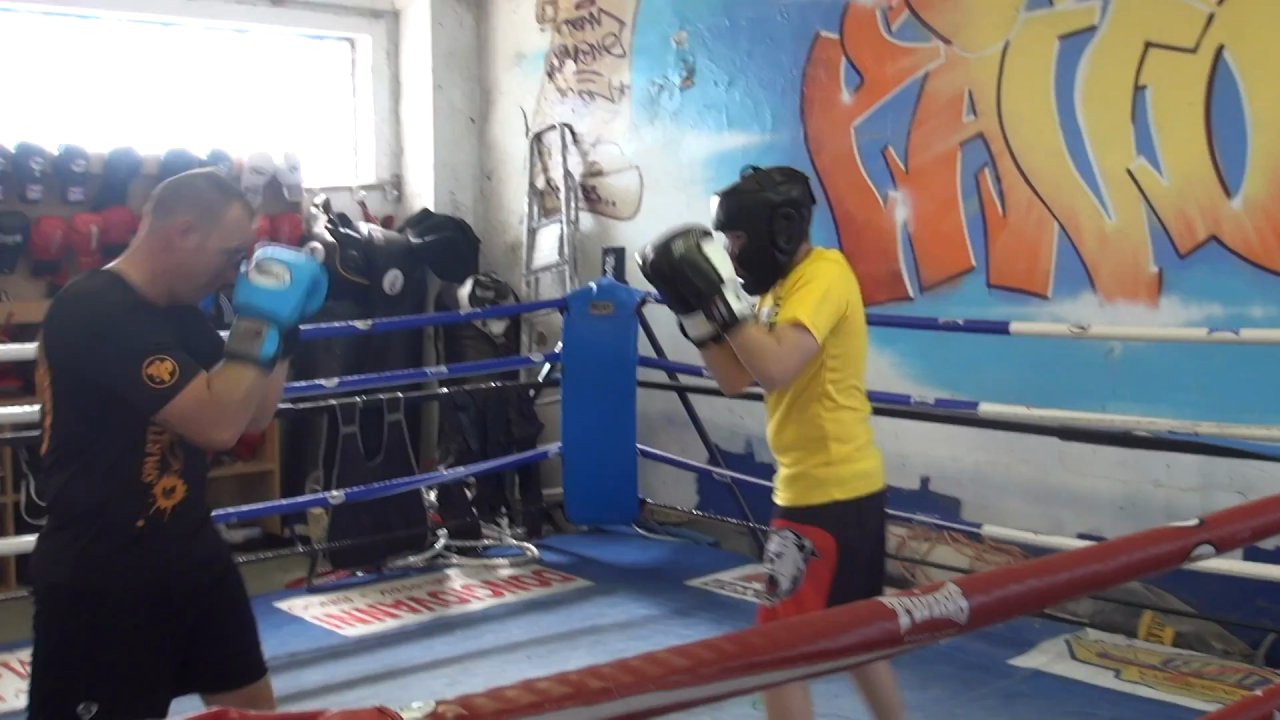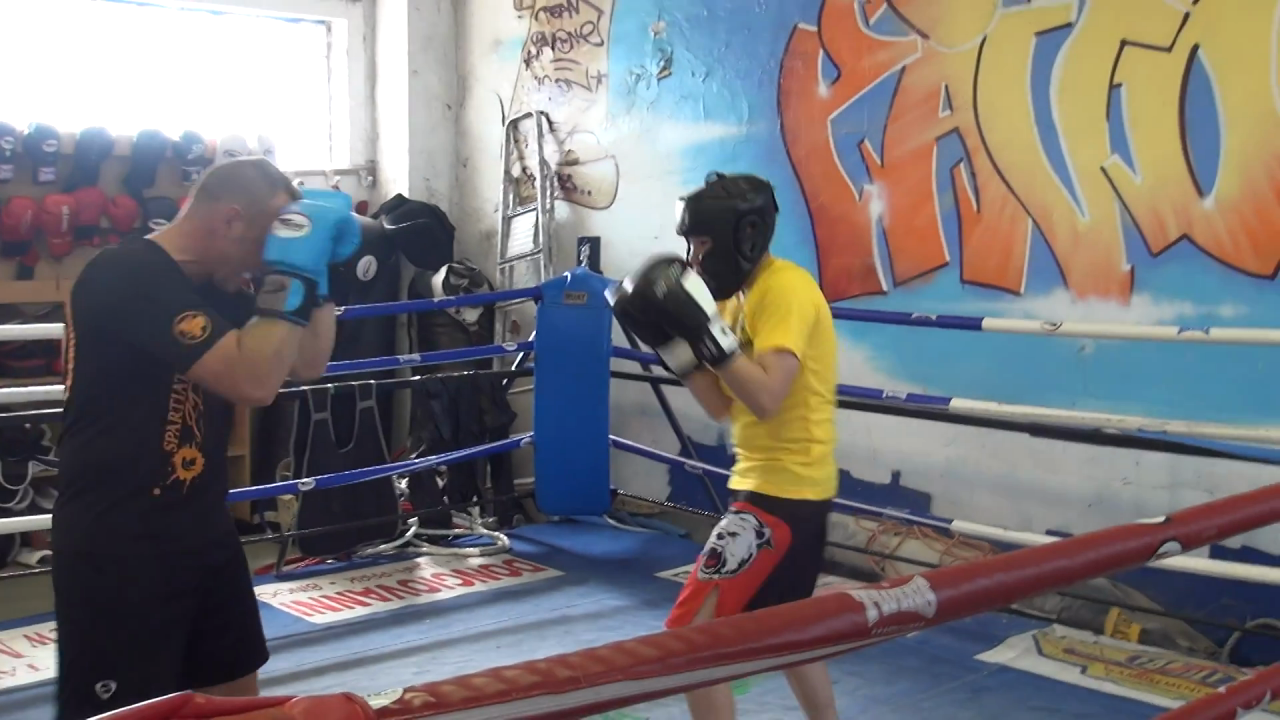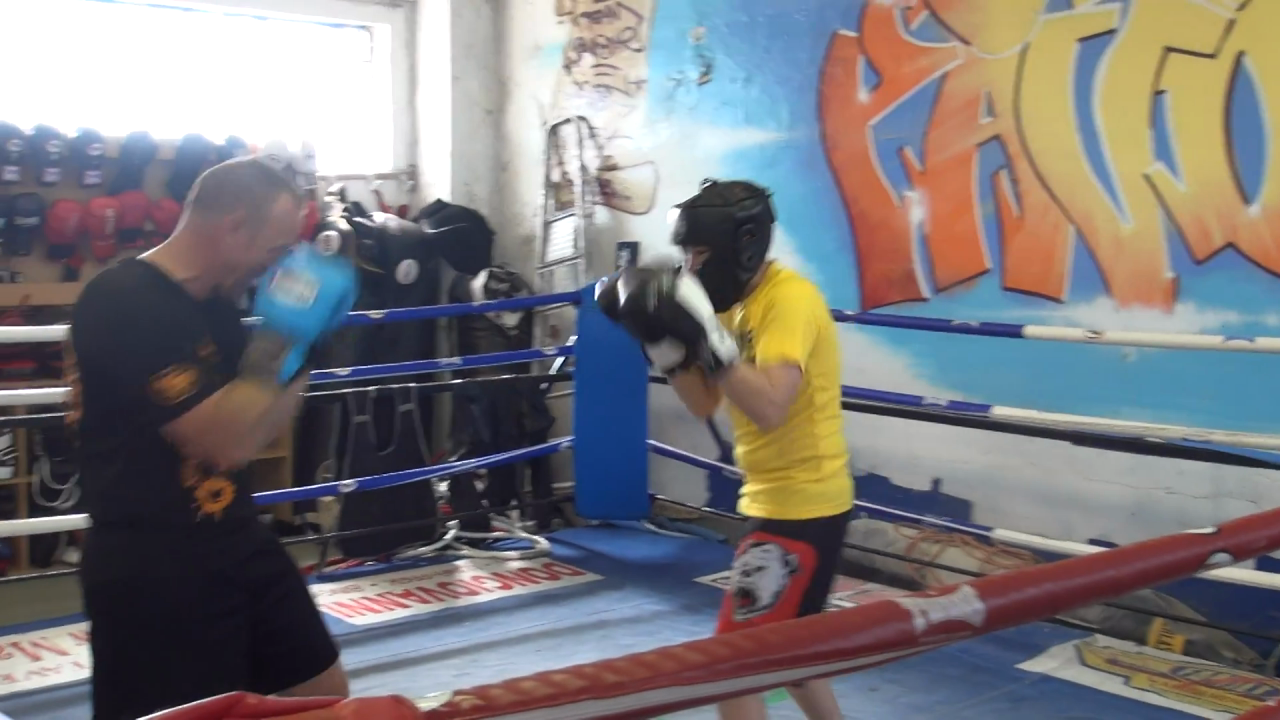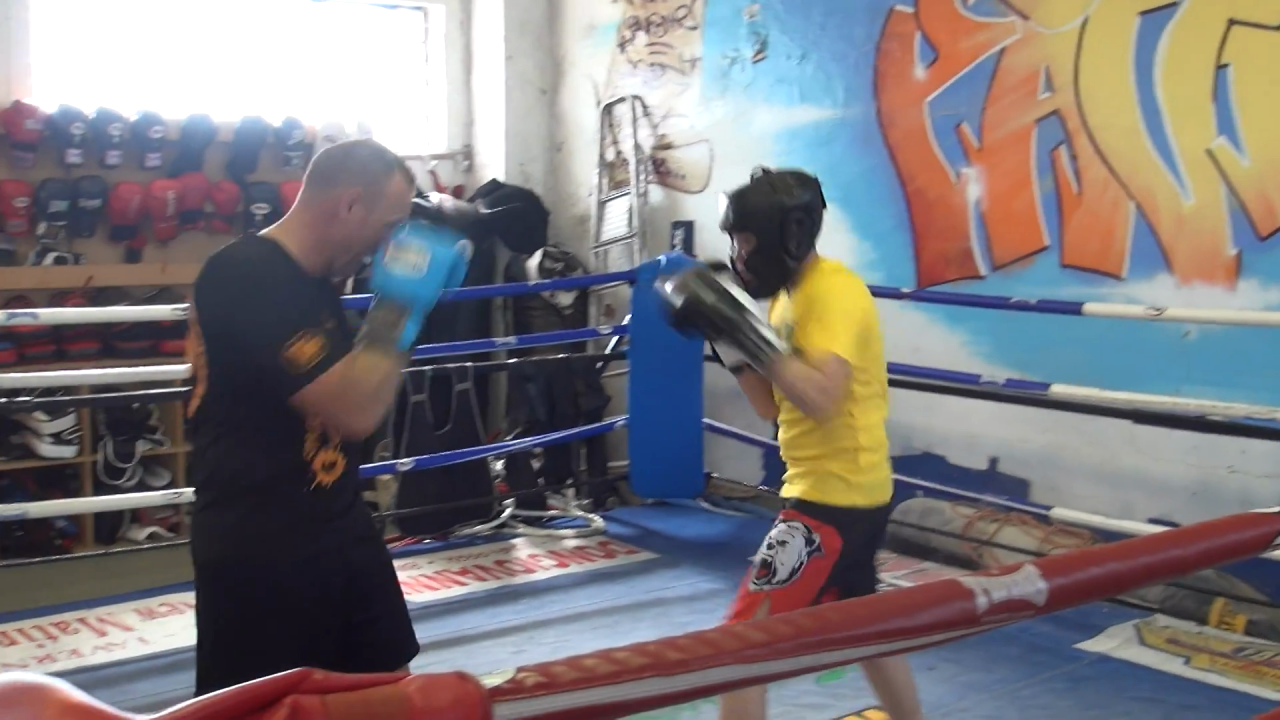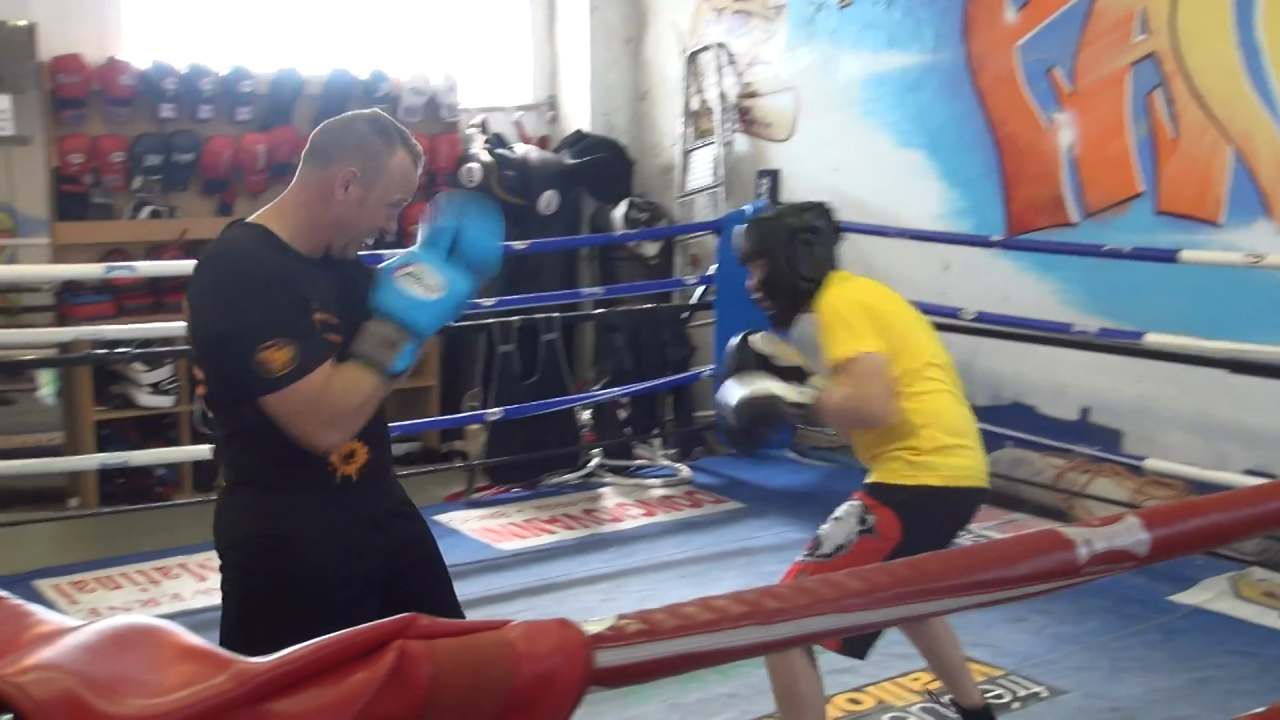
dt=0.4s
person 1, frame 1
left shoulder: (180, 312)
right shoulder: (91, 313)
left elbow: (249, 418)
right elbow: (217, 422)
left wrist: (282, 322)
right wrist: (264, 324)
left hip: (188, 548)
right hip: (102, 567)
person 1, frame 2
left shoulder: (214, 287)
right shoulder: (124, 275)
left elbow: (308, 364)
right elbow: (252, 379)
left wrist: (317, 270)
right wrist: (288, 276)
left hip: (199, 527)
right hip: (117, 540)
person 1, frame 3
left shoulder: (214, 300)
right shoulder: (122, 306)
left elbow: (258, 420)
right elbow: (228, 441)
left wrist: (305, 327)
right wrist: (283, 337)
left hip: (237, 545)
right hip: (153, 570)
person 1, frame 4
left shoulder: (310, 279)
right shoulder: (246, 279)
left elbow: (361, 382)
right elbow: (355, 410)
left wrist: (403, 295)
right wrist: (399, 308)
left hip: (336, 525)
right hip: (258, 540)
person 1, frame 5
left shoulder: (335, 254)
right shoulder: (241, 273)
right elbow: (327, 424)
left wrist: (444, 265)
right wrist: (402, 324)
left hip: (375, 506)
right hip: (287, 533)
person 2, frame 1
left shoulder: (823, 275)
right shoulder: (784, 285)
left elbow: (775, 368)
right elbow: (734, 377)
left wrist: (724, 294)
right wrist: (696, 308)
left hip: (824, 492)
right hip: (852, 487)
person 2, frame 2
left shoulder: (786, 287)
right shoulder: (740, 295)
left elbow: (766, 398)
right elbow: (718, 404)
left wrist: (706, 327)
right wrist: (667, 335)
left hip: (784, 489)
right hip: (770, 484)
left knee: (691, 634)
person 2, frame 3
left shoulder: (790, 298)
right shoulder: (741, 302)
left elbow: (769, 406)
right elbow: (703, 401)
left wrist: (704, 333)
right wrist: (657, 333)
left hip: (801, 509)
right hip: (776, 503)
person 2, frame 4
left shoulder: (833, 293)
right shoulder: (791, 296)
left elbow: (820, 399)
right elbow: (769, 402)
left wrist: (753, 329)
right wrist: (734, 335)
left hip: (835, 498)
right hip: (854, 491)
person 2, frame 5
left shoulder: (844, 303)
right shoulder: (860, 298)
left elbow: (875, 408)
left wrist: (788, 399)
right wrist: (788, 374)
left hip: (918, 481)
right hip: (956, 475)
